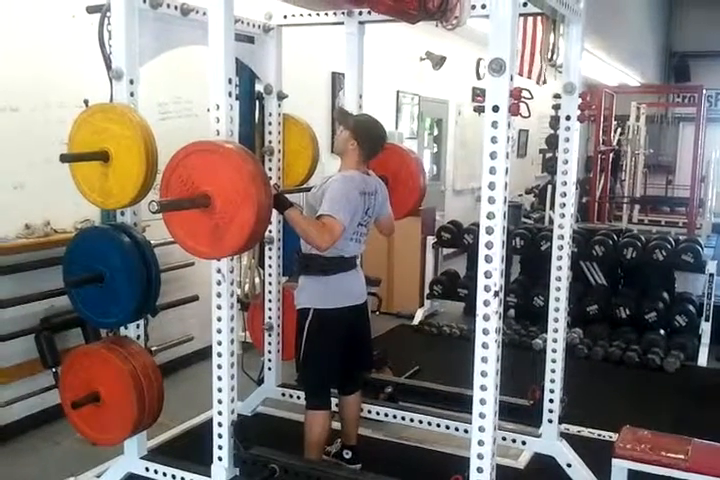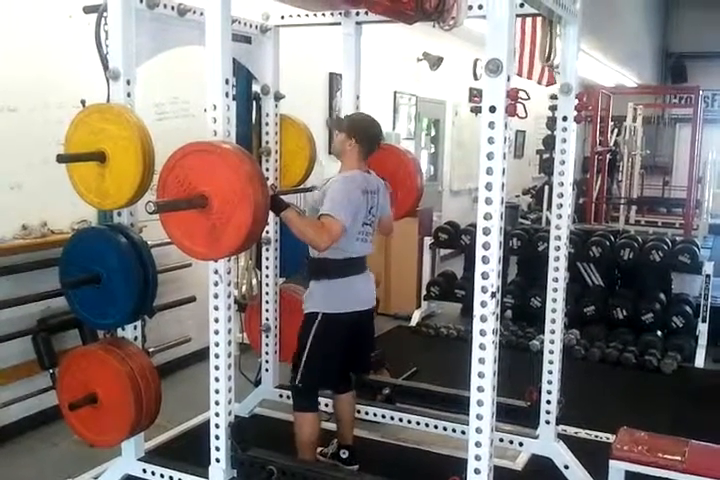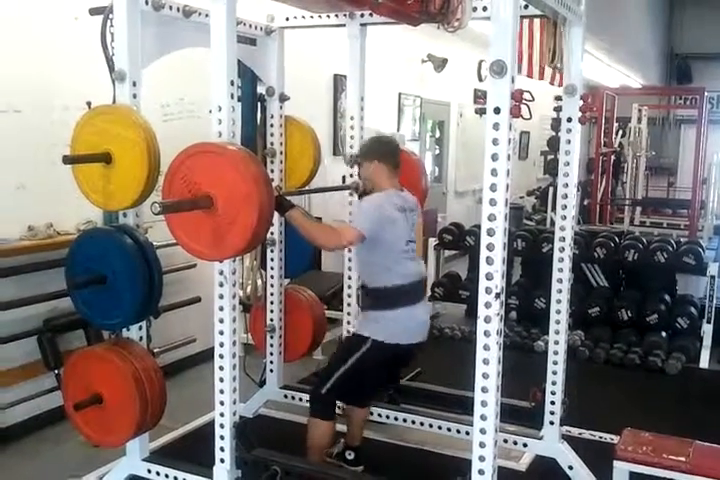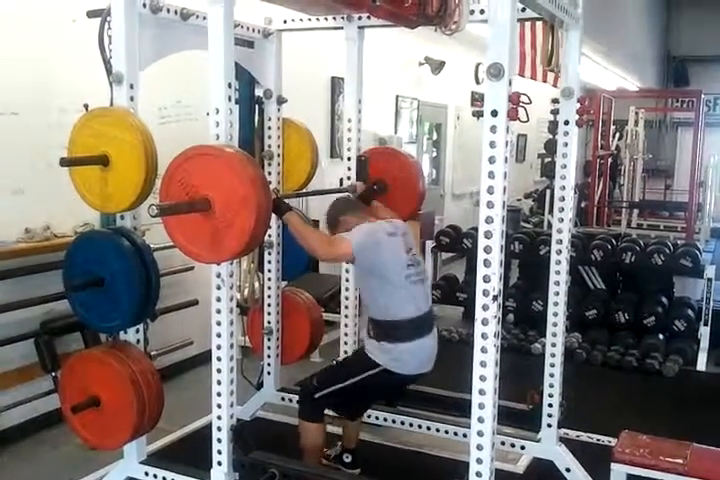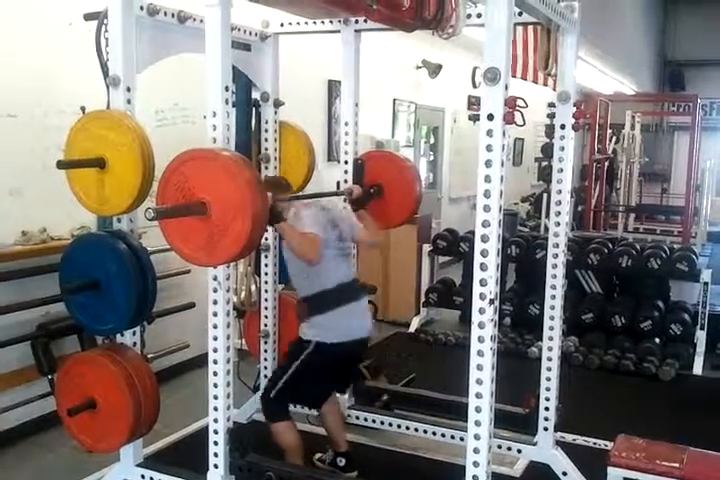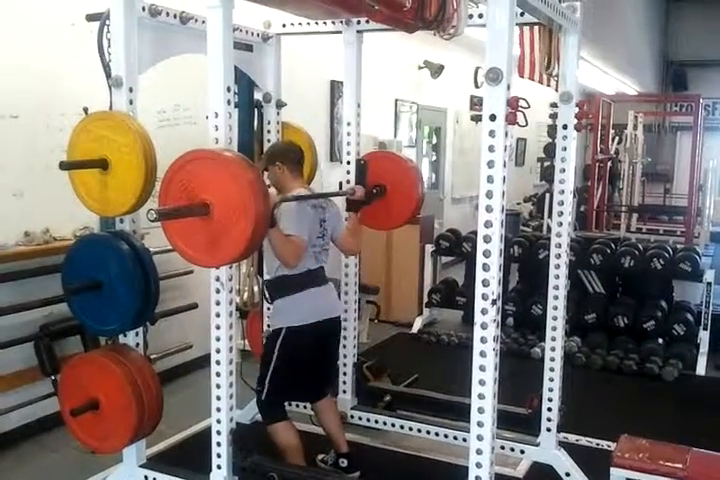
dt=0.3s
person 1, frame 1
left shoulder: (341, 185)
right shoulder: (374, 185)
left elbow: (323, 239)
right elbow: (387, 228)
left wrist: (283, 205)
left hip: (322, 298)
right hip: (351, 293)
left knee: (316, 390)
right knee: (348, 379)
right ankle: (348, 451)
person 1, frame 2
left shoulder: (342, 185)
right shoulder: (375, 184)
left elbow: (322, 238)
right elbow: (387, 226)
left wrist: (279, 205)
left hip: (332, 299)
right hip: (360, 295)
left knee: (304, 389)
right knee: (342, 378)
right ankle: (344, 451)
person 1, frame 3
left shoulder: (377, 206)
right shoulder: (408, 202)
left elbow: (331, 239)
left wrist: (285, 206)
left hip: (387, 326)
right hip: (414, 321)
left knee: (322, 394)
right knee: (355, 383)
right ankle: (348, 454)
person 1, frame 4
left shoulder: (368, 235)
right shoulder: (397, 228)
left elbow: (326, 249)
left wrist: (283, 210)
right wrist: (369, 197)
left hip: (398, 354)
right hip: (421, 346)
left knee: (312, 395)
right knee: (345, 386)
right ankle: (346, 455)
person 1, frame 5
left shoulder: (299, 213)
right shoulder: (328, 208)
left elbow: (311, 253)
right elbow: (371, 236)
left wrist: (277, 221)
right wrist: (359, 203)
left hip: (329, 329)
right hip: (357, 322)
left knee: (273, 400)
right knee: (320, 388)
right ankle: (341, 457)
person 1, frame 6
left shoulder: (292, 205)
right shoulder: (324, 203)
left elbow: (291, 257)
right elbow: (351, 246)
left wrist: (268, 221)
right wrist: (356, 208)
left hip: (295, 316)
right hip: (326, 309)
left knee: (269, 401)
right knee: (318, 389)
